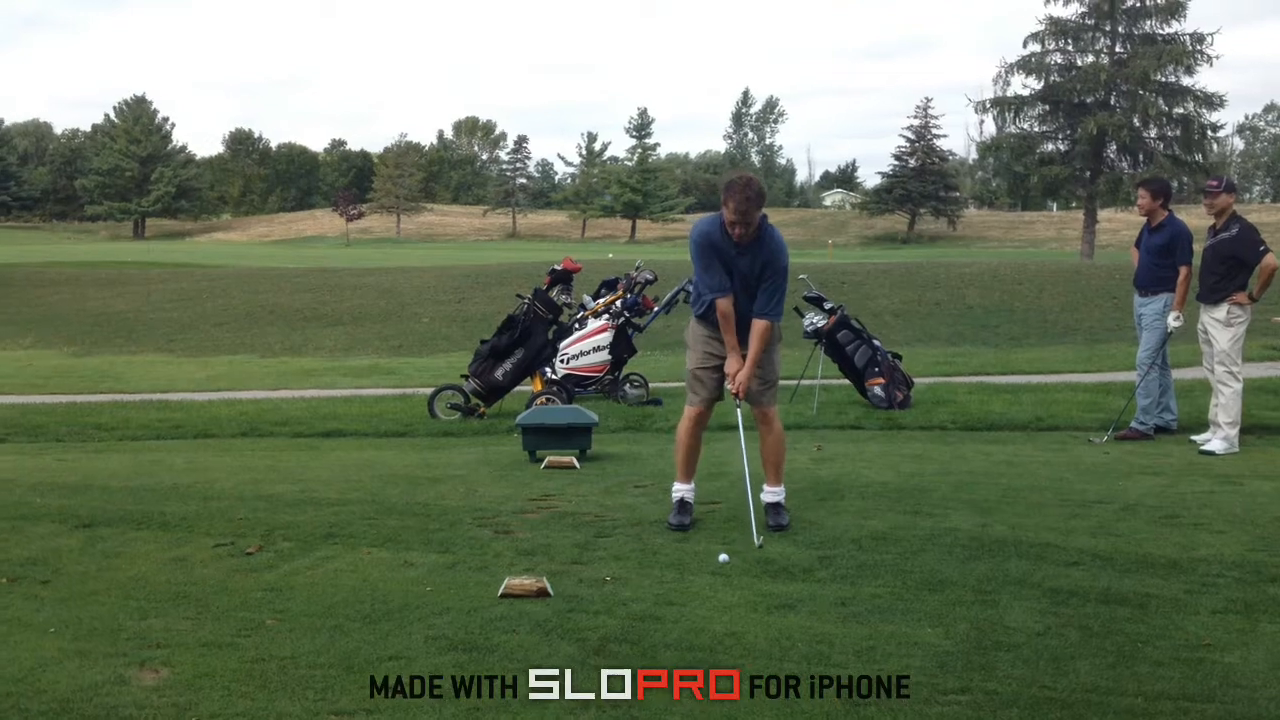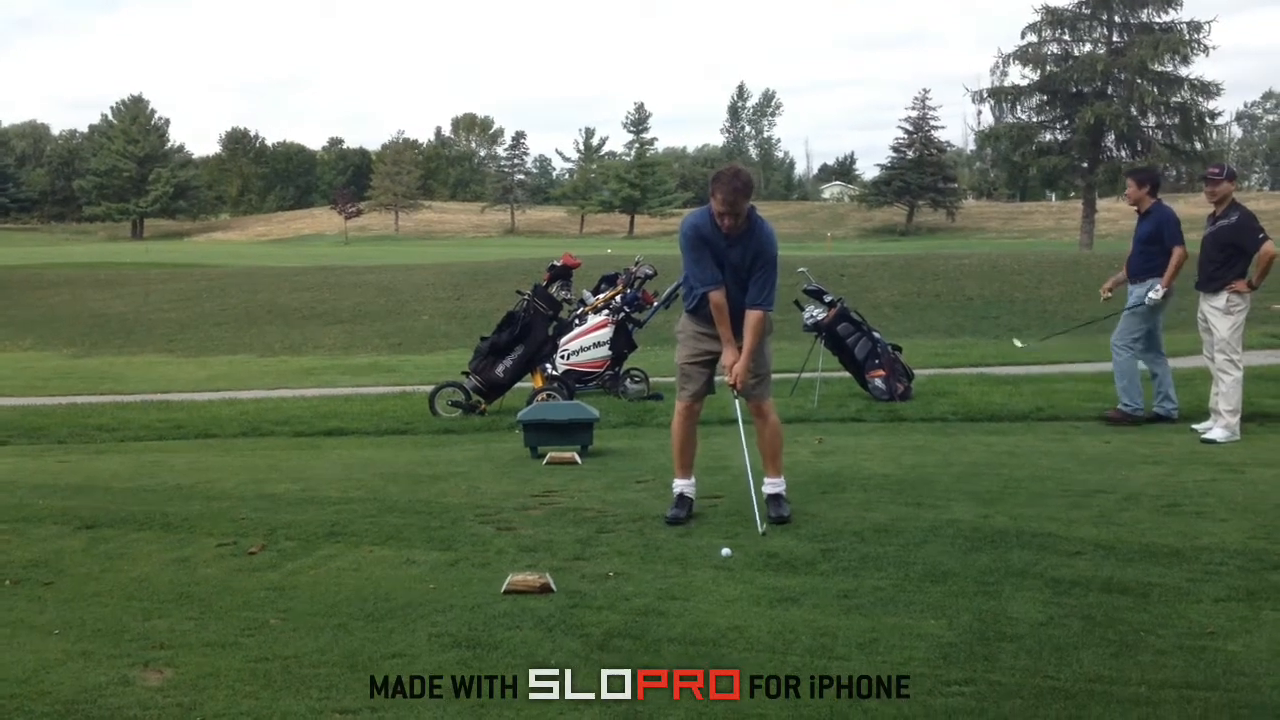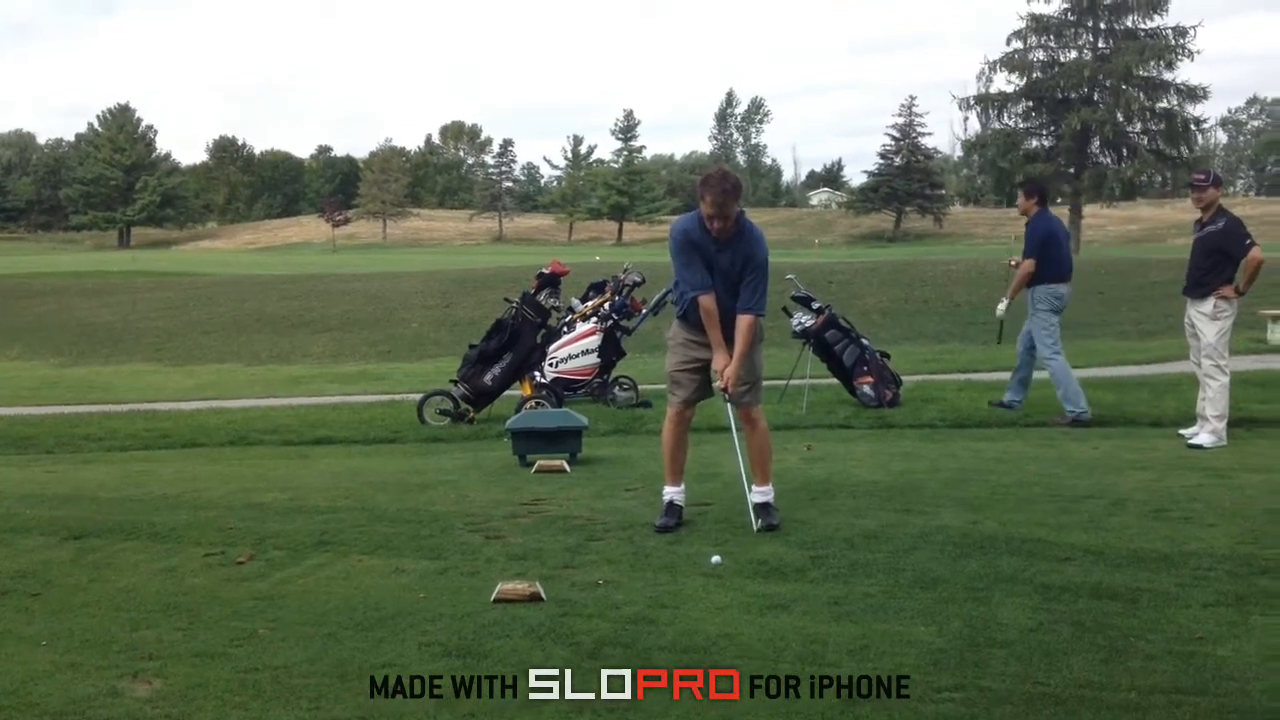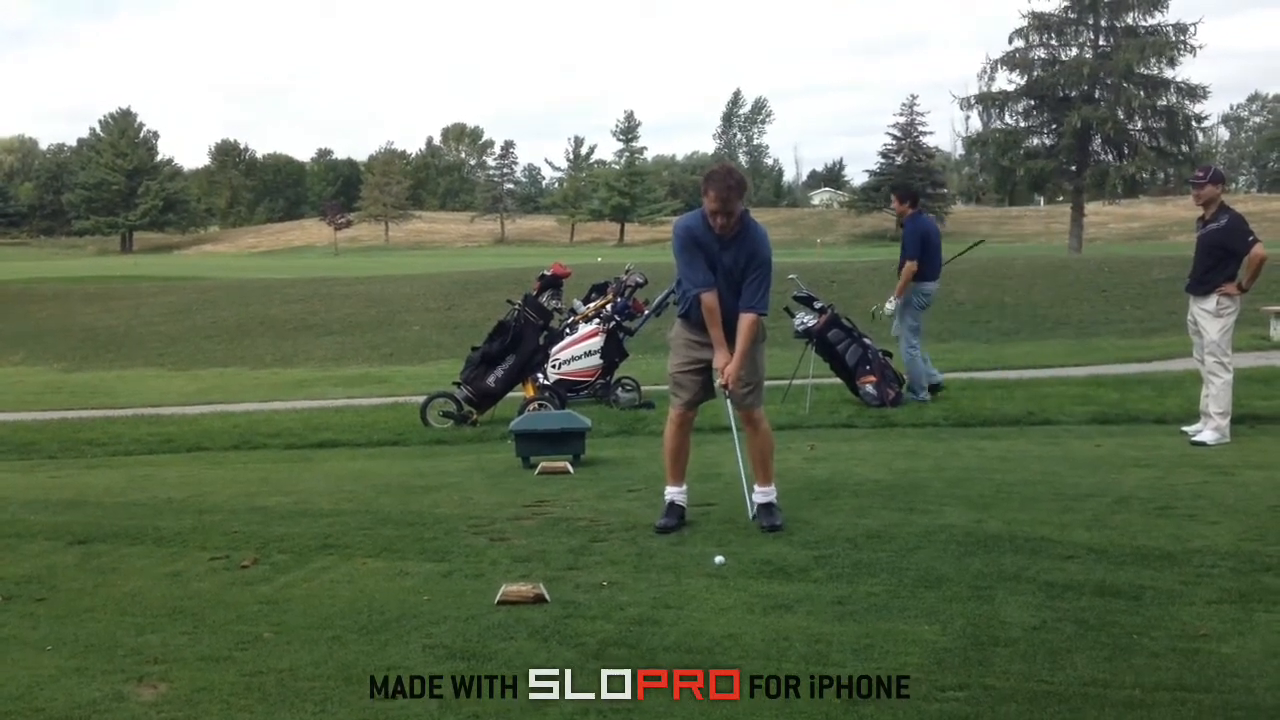
dt=1s
person 1, frame 1
left shoulder: (774, 247)
right shoulder: (704, 233)
left elbow: (765, 315)
right elbow: (721, 299)
left wrist: (748, 368)
right wrist: (731, 353)
left hip: (757, 332)
right hip: (710, 329)
left knee: (767, 412)
right knee: (696, 412)
left ankle: (774, 496)
right ankle: (682, 496)
person 1, frame 2
left shoulder: (764, 237)
right shoulder: (693, 227)
left elbow: (758, 306)
right elbow: (713, 291)
left wrist: (744, 357)
right wrist: (726, 347)
left hip: (749, 324)
right hip: (700, 323)
left knee: (762, 405)
right knee: (687, 406)
left ankle: (775, 488)
right ankle: (683, 490)
person 1, frame 3
left shoulder: (754, 241)
right shoulder: (683, 231)
left elbow: (749, 310)
right elbow: (702, 295)
left wrist: (735, 362)
right wrist: (717, 351)
left hip: (740, 331)
right hip: (691, 330)
left knee: (751, 412)
right knee: (678, 411)
left ankle: (763, 496)
right ankle: (673, 499)
person 1, frame 4
left shoulder: (757, 240)
right shoulder: (686, 230)
left elbow: (752, 309)
right elbow: (705, 293)
left wrist: (736, 360)
right wrist: (719, 350)
left hip: (742, 331)
right hip: (693, 331)
left knee: (752, 414)
right knee: (680, 414)
left ankle: (765, 497)
right ankle: (675, 499)
person 2, frame 1
left shoulder: (1241, 230)
right shoulder: (1213, 230)
left wrist: (1253, 296)
left hip: (1228, 312)
right hip: (1207, 310)
left knee: (1227, 374)
right knee: (1214, 374)
left ankle: (1227, 437)
right ankle: (1216, 430)
person 2, frame 2
left shoulder: (1241, 217)
right shoulder: (1212, 218)
left elbow: (1269, 251)
left wrist: (1252, 284)
left hip: (1228, 300)
right hip: (1206, 298)
left knee: (1227, 362)
right knee: (1214, 362)
left ankle: (1229, 426)
right ankle: (1217, 418)
person 2, frame 3
left shoulder: (1227, 223)
right shoulder: (1199, 224)
left elbow: (1255, 256)
left wrist: (1239, 289)
right wrist: (1190, 285)
left hip: (1214, 305)
right hip: (1193, 303)
left knee: (1214, 367)
right knee: (1201, 367)
left ankle: (1215, 431)
right ankle: (1203, 424)
person 2, frame 4
left shoulder: (1230, 220)
right shoulder: (1203, 221)
left elbow: (1258, 253)
left wrist: (1242, 287)
right wrist: (1194, 281)
left hip: (1218, 302)
right hip: (1197, 301)
left knee: (1218, 364)
right knee: (1205, 364)
left ankle: (1219, 428)
right ankle: (1207, 421)
person 3, frame 1
left shoulder: (1177, 230)
right shoulder: (1148, 226)
left elbow: (1184, 273)
left wrist: (1176, 311)
left hip: (1161, 302)
right hip: (1141, 299)
left knee: (1146, 361)
right knee: (1158, 362)
left ankle: (1143, 425)
right ankle: (1166, 419)
person 3, frame 2
left shoulder: (1164, 215)
right shoulder: (1144, 217)
left elbow: (1179, 253)
left wrist: (1162, 286)
right wrist: (1113, 281)
left hip: (1151, 289)
right hip: (1139, 288)
left knee: (1121, 342)
right knee: (1152, 350)
left ankle: (1130, 407)
right ankle: (1166, 408)
person 3, frame 3
left shoulder: (1036, 225)
right shoulder: (1054, 222)
left elbow: (1029, 267)
left wrist: (1007, 298)
right wrist: (1021, 261)
left hip: (1044, 292)
right hip: (1057, 288)
left knee: (1050, 353)
right knee: (1026, 344)
left ankle: (1078, 411)
right ankle: (1013, 397)
person 3, frame 4
left shoulder: (913, 227)
right shoulder: (927, 222)
left elbow: (911, 266)
left wrist: (894, 298)
left hip: (917, 288)
right hip: (927, 284)
left knee: (909, 343)
right knee: (907, 337)
left ankle: (919, 392)
right ankle: (932, 378)
